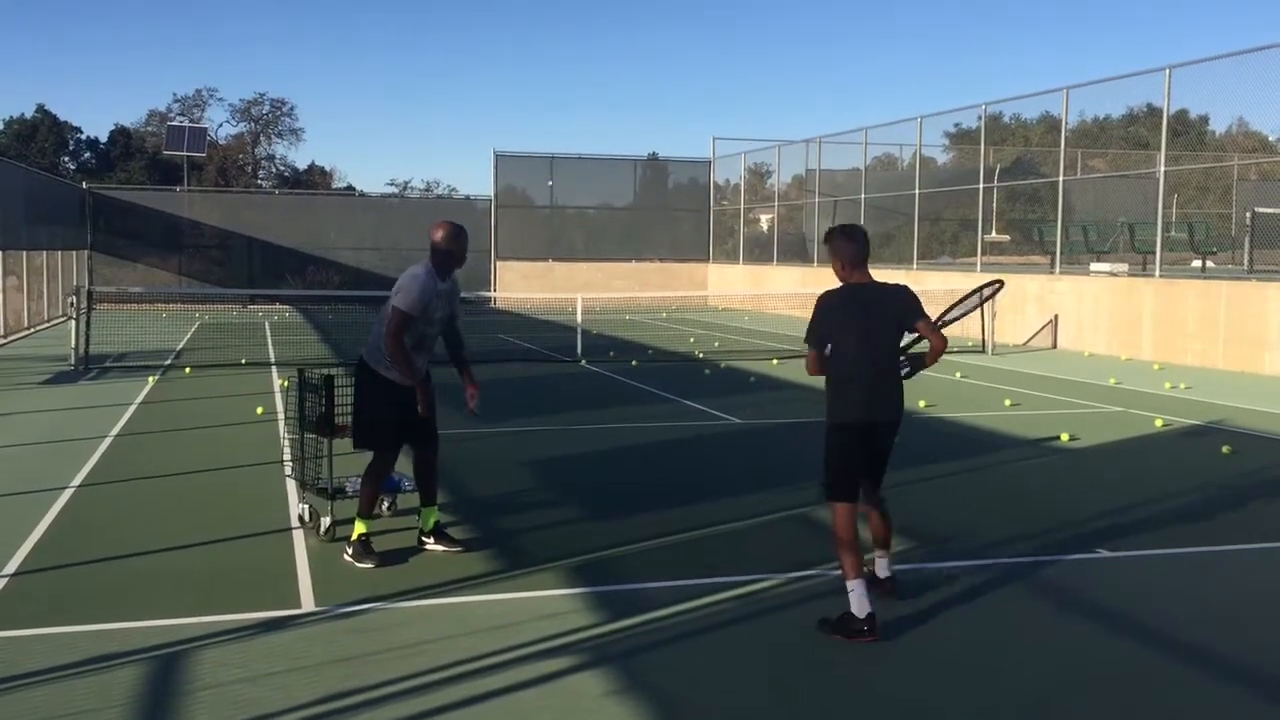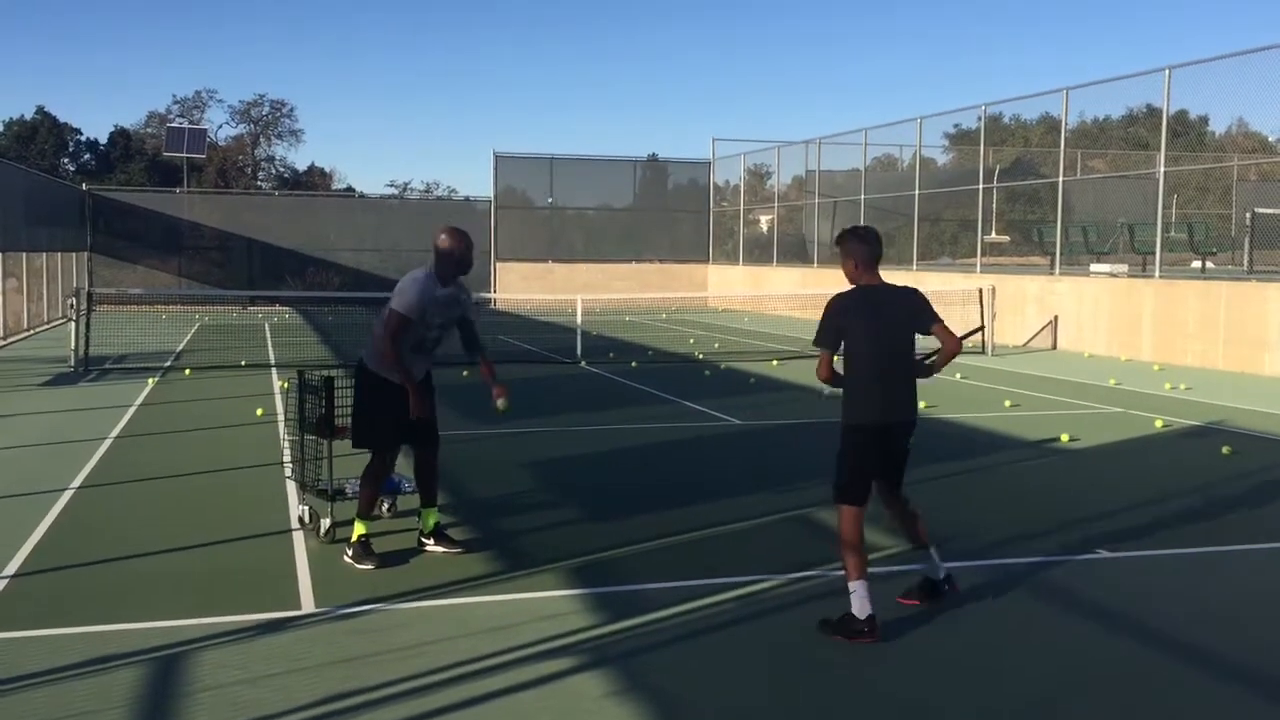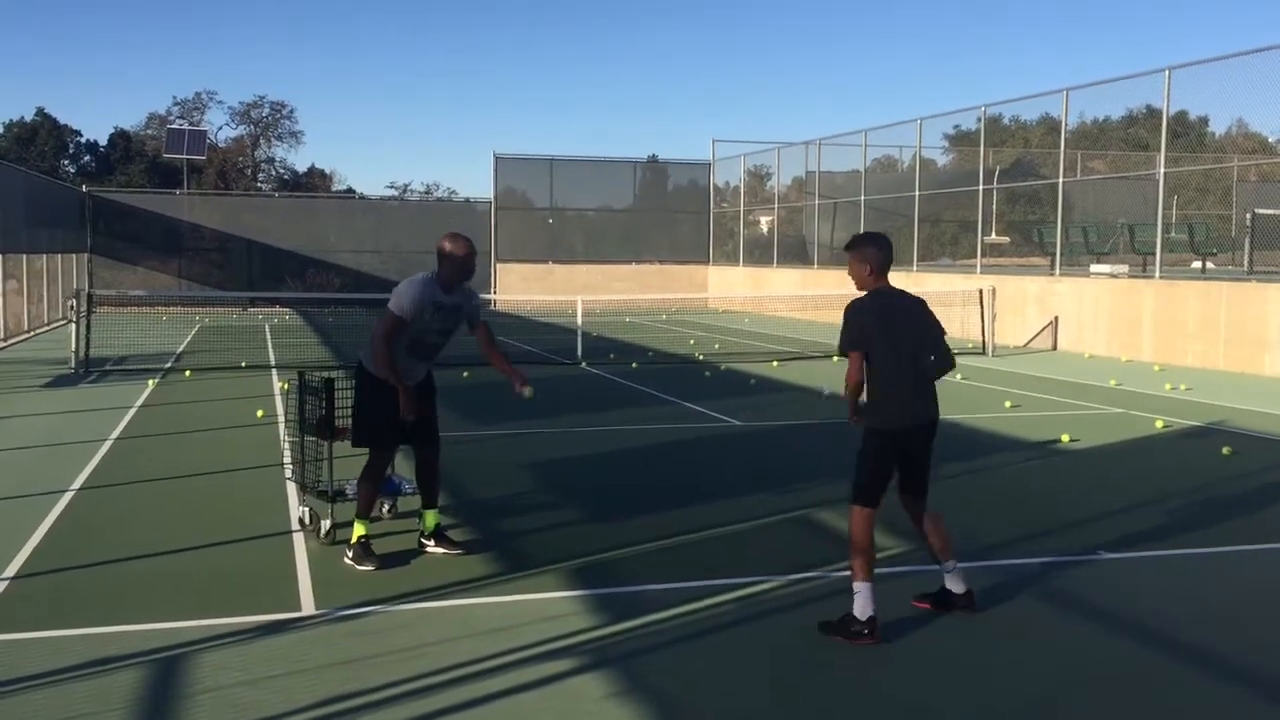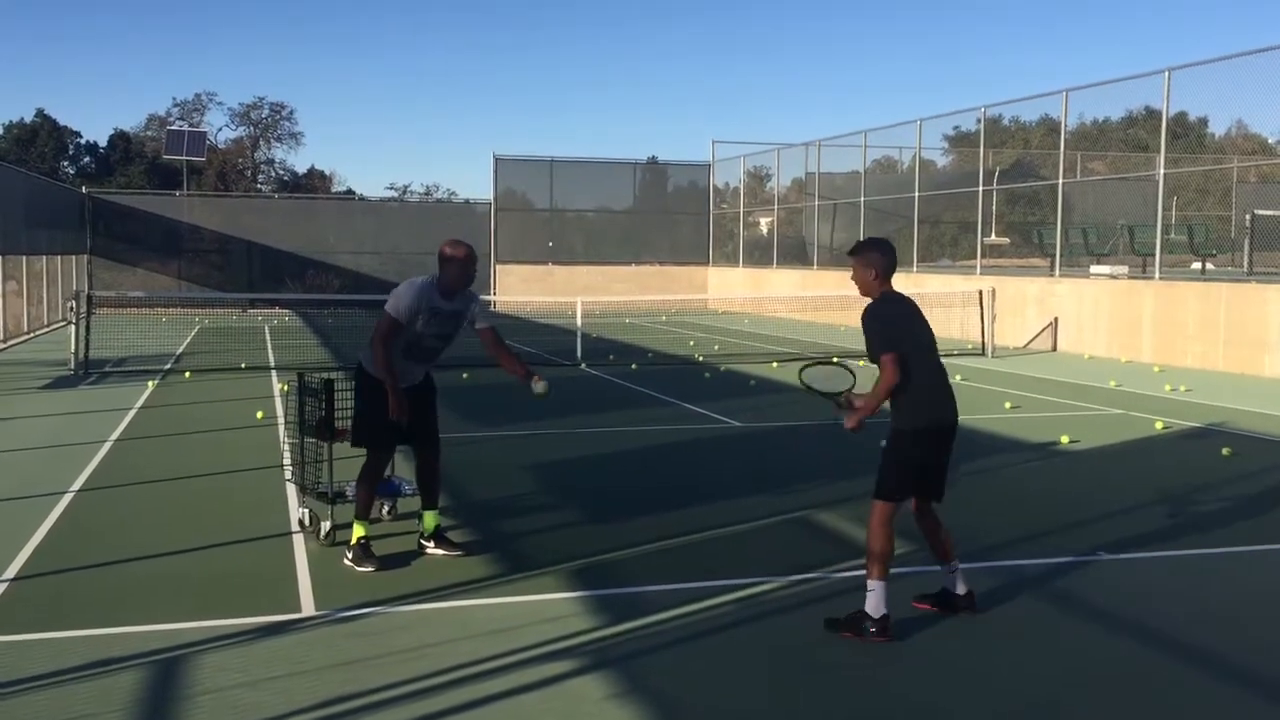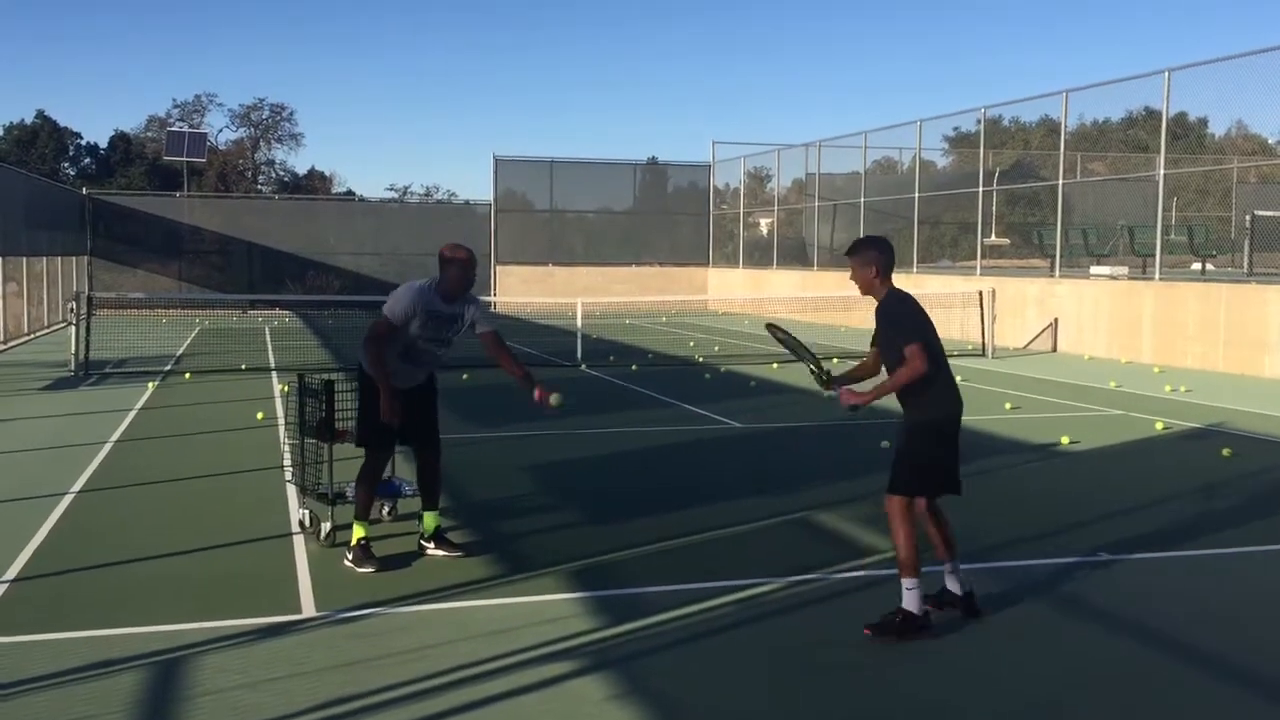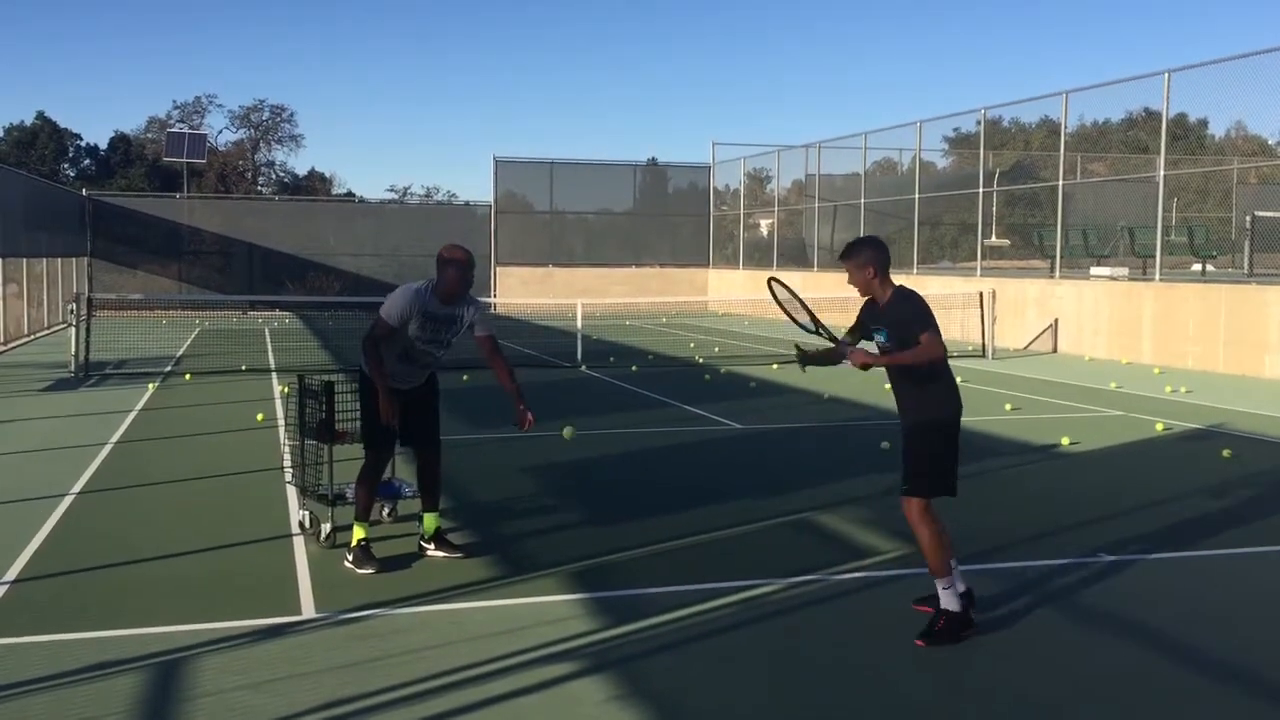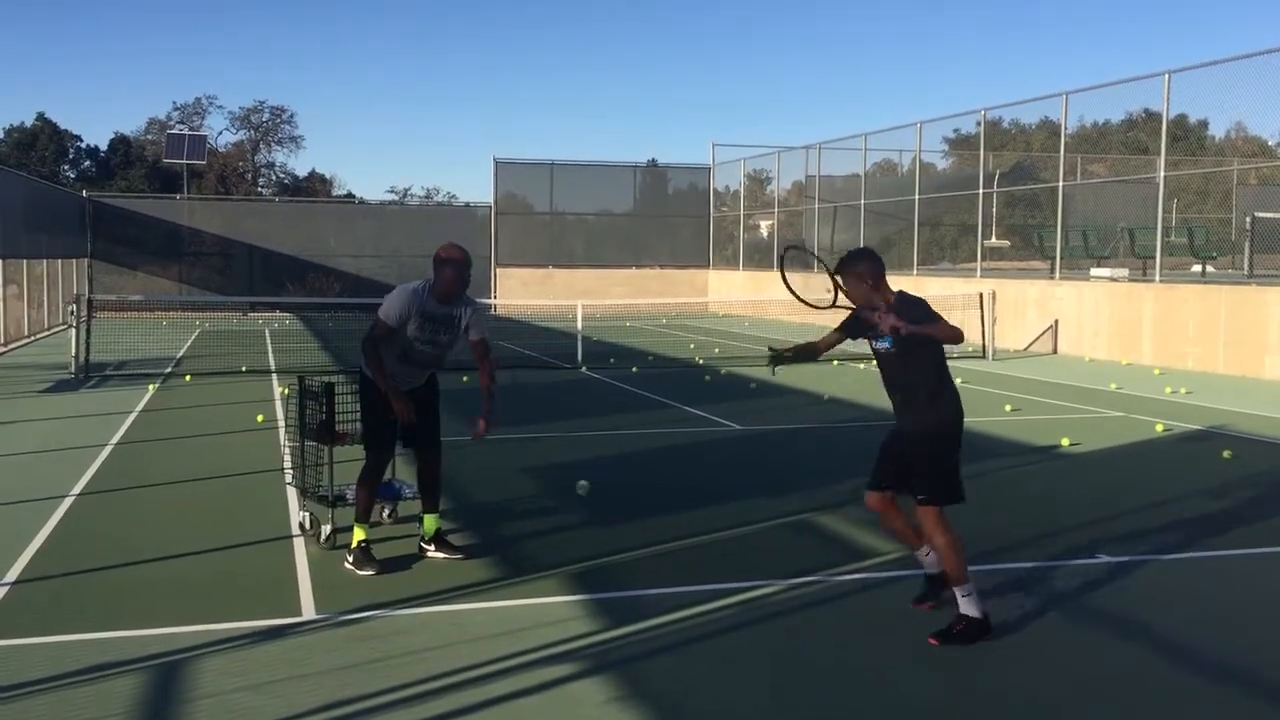
dt=0.1s
person 1, frame 1
left shoulder: (830, 303)
right shoulder: (899, 296)
left elbow: (814, 366)
right elbow: (938, 343)
left hip: (847, 416)
right hip: (887, 413)
left knee: (842, 509)
right knee: (870, 492)
left ankle: (860, 615)
right ankle: (882, 573)
person 1, frame 2
left shoulder: (841, 305)
right shoulder: (910, 299)
left elbow: (823, 372)
right elbow: (952, 345)
right wrist: (928, 369)
left hip: (862, 418)
right hip: (902, 415)
left knee: (850, 511)
right knee: (894, 495)
left ankle: (861, 616)
right ankle: (938, 576)
person 1, frame 3
left shoulder: (860, 309)
right shoulder: (914, 305)
left elbow: (854, 376)
right elbow: (946, 362)
left wrist: (854, 403)
left hip: (890, 423)
right hip: (924, 418)
left knee: (862, 513)
right knee: (914, 503)
left ankle: (862, 617)
right ankle: (957, 588)
person 1, frame 4
left shoulder: (876, 313)
right shoulder: (907, 308)
left elbow: (891, 376)
left wrist: (861, 414)
right wrist: (865, 398)
left hip: (914, 423)
right hip: (941, 418)
left knee: (882, 510)
right knee: (922, 505)
left ankle: (873, 615)
right ankle: (958, 590)
person 1, frame 5
left shoulder: (897, 309)
right shoulder: (891, 307)
left elbow: (918, 366)
right elbow: (877, 361)
left wrist: (867, 396)
right wrist: (842, 379)
left hip: (933, 416)
right hip: (929, 414)
left knee: (897, 505)
right knee: (925, 504)
left ankle: (911, 611)
right ankle: (955, 590)
person 1, frame 6
left shoulder: (909, 303)
right shoulder: (874, 309)
left elbow: (936, 351)
right elbow: (844, 349)
left wrist: (877, 360)
right wrist: (810, 356)
left hip: (934, 416)
right hip: (920, 414)
left knee: (915, 508)
right knee: (917, 504)
left ankle: (954, 611)
right ankle: (956, 591)
person 1, frame 7
left shoulder: (912, 307)
right shoulder: (865, 314)
left elbow: (954, 336)
right elbow: (823, 346)
left wrist: (904, 327)
right wrist: (786, 355)
left hip: (938, 423)
right hip: (908, 423)
left knee: (930, 516)
right knee: (878, 500)
left ankle: (974, 615)
right ankle: (936, 568)
person 2, frame 1
left shoulder: (451, 287)
right shoulder: (417, 283)
left elbow: (452, 337)
right elbow: (392, 339)
left wrist: (469, 381)
right wrist: (422, 387)
left hip: (415, 376)
right hip: (381, 377)
left knee: (427, 447)
right knee: (385, 456)
left ankle: (429, 526)
right ankle: (359, 536)
person 2, frame 2
left shoulder: (459, 292)
right shoulder: (417, 286)
left elbow: (471, 341)
right elbow: (387, 340)
left wrist: (493, 381)
right wrist: (412, 390)
left hip: (416, 377)
right hip: (380, 377)
left knee: (428, 449)
right knee: (384, 456)
left ankle: (429, 529)
right ankle: (358, 539)
person 2, frame 3
left shoulder: (467, 298)
right shoulder: (416, 289)
left elbow: (486, 344)
right elbow: (382, 339)
left wrist: (515, 377)
right wrist: (403, 391)
left hip: (418, 379)
right hip: (379, 379)
left knee: (429, 450)
right knee: (382, 456)
left ankle: (429, 530)
right ankle: (358, 539)
person 2, frame 4
left shoulder: (469, 303)
right shoulder: (413, 292)
left elbow: (496, 346)
right elbow: (378, 341)
left wrist: (528, 376)
right wrist: (393, 392)
left hip: (417, 380)
right hip: (378, 379)
left knee: (429, 452)
right knee: (379, 457)
left ankle: (429, 532)
right ankle: (357, 541)
person 2, frame 5
left shoulder: (472, 308)
right shoulder: (411, 296)
left elbow: (499, 351)
right elbow: (372, 340)
left wrist: (532, 385)
right wrist: (386, 392)
left hip: (420, 383)
right hip: (380, 380)
left knee: (430, 453)
right knee: (378, 456)
left ankle: (430, 533)
right ankle: (357, 542)
person 2, frame 6
left shoulder: (471, 309)
right shoulder: (408, 297)
left elbow: (494, 356)
right elbow: (370, 343)
left wrist: (519, 402)
right wrist: (385, 394)
left hip: (421, 384)
right hip: (381, 382)
left knee: (430, 454)
right knee: (378, 458)
left ankle: (430, 534)
right ankle: (357, 542)
person 2, frame 7
left shoulder: (469, 310)
right shoulder: (406, 298)
left elbow: (484, 361)
right elbow: (370, 345)
left wrist: (486, 411)
right wrist: (393, 395)
left hip: (422, 385)
right hip: (381, 384)
left knee: (431, 454)
right knee: (379, 458)
left ankle: (431, 536)
right ankle: (358, 545)
